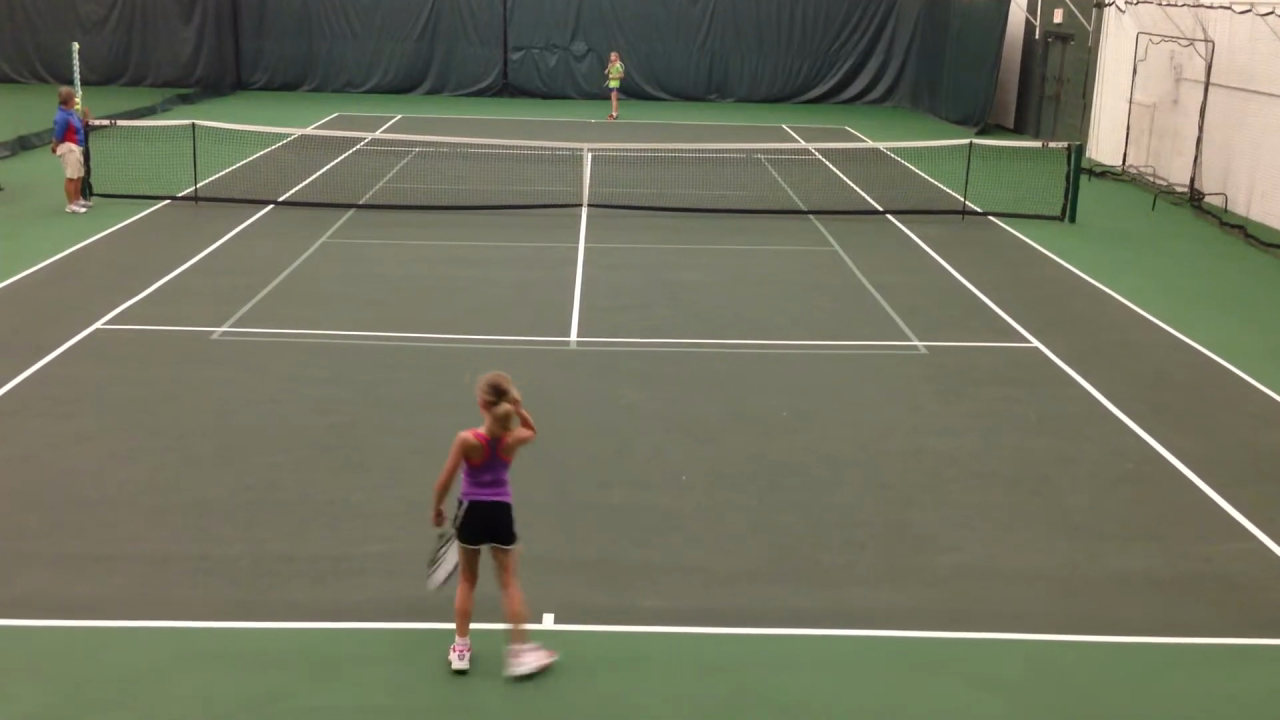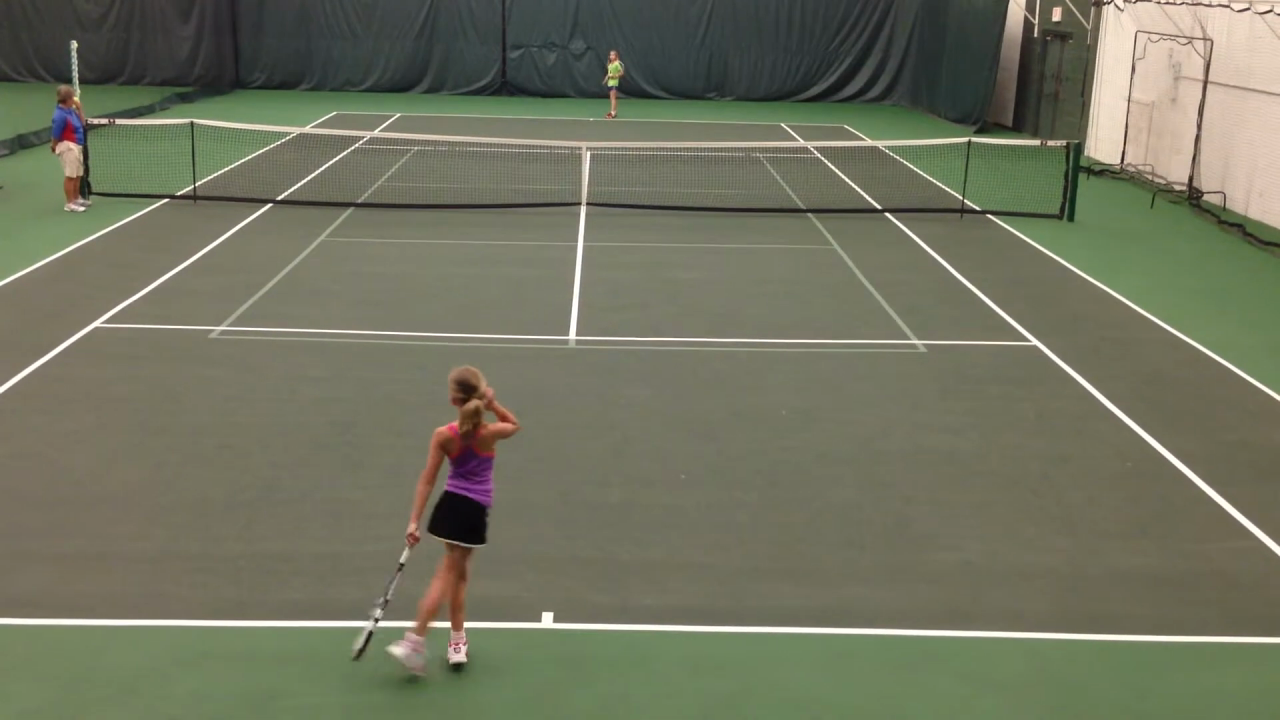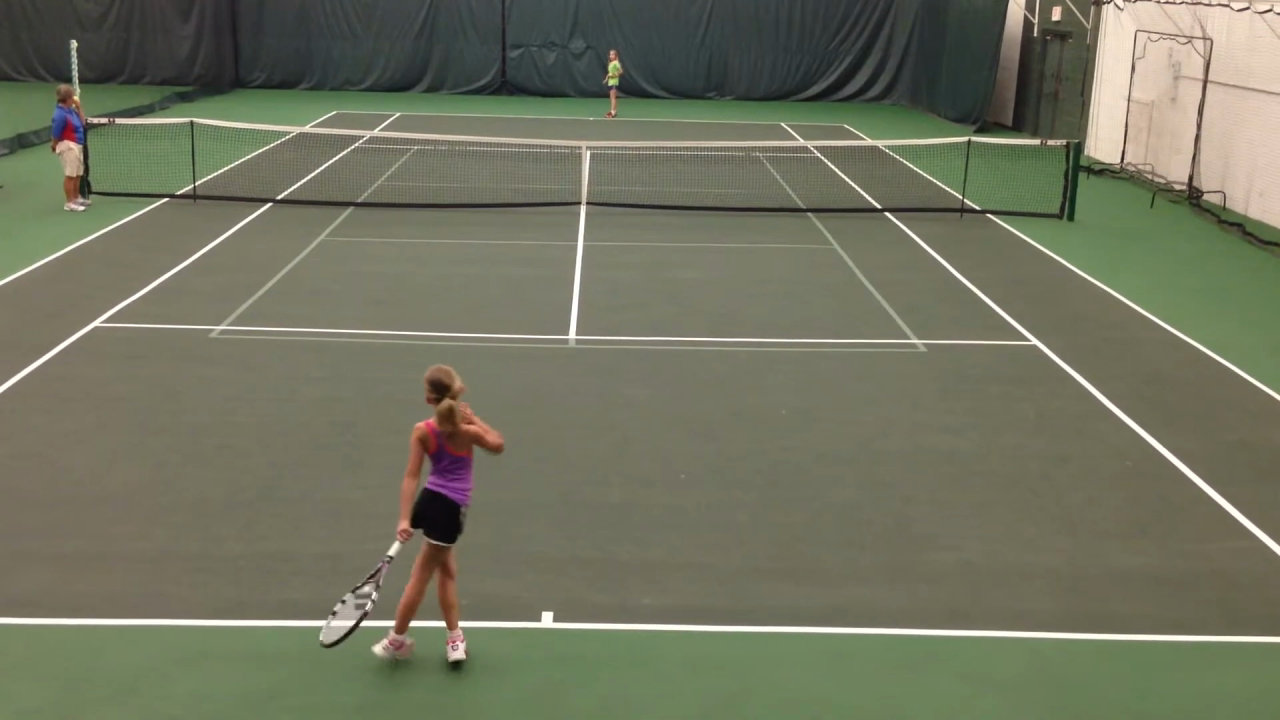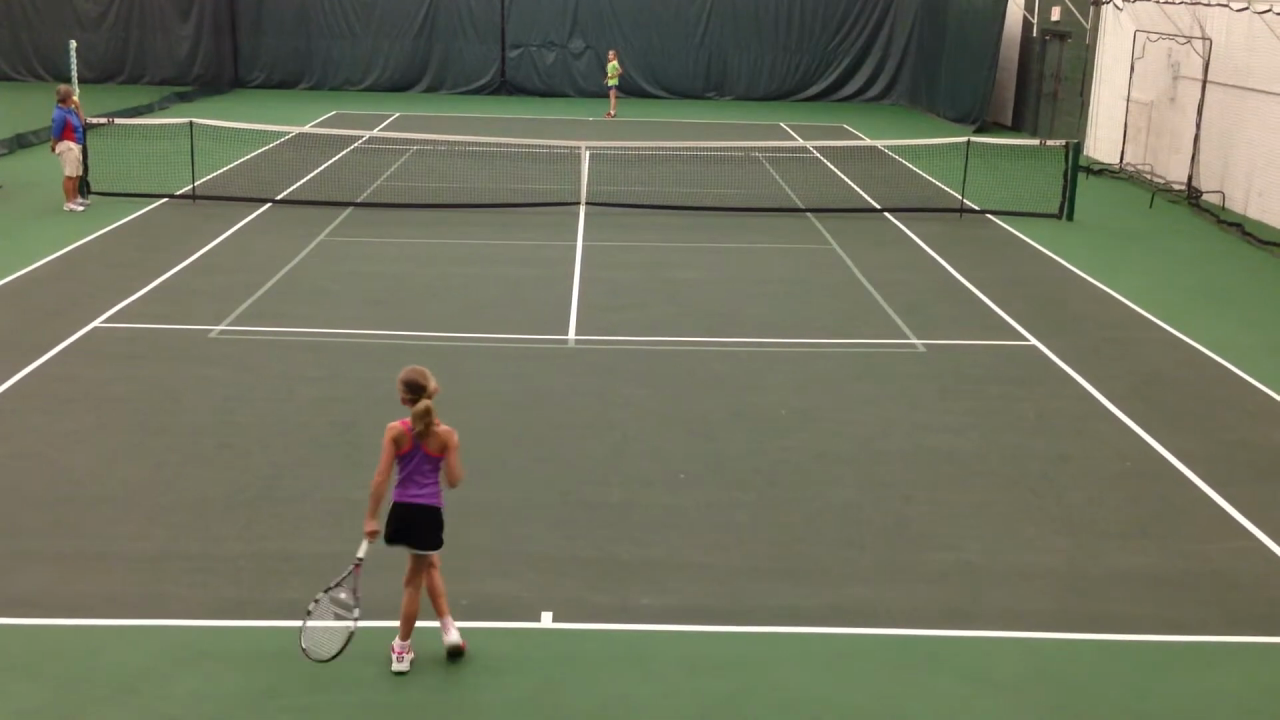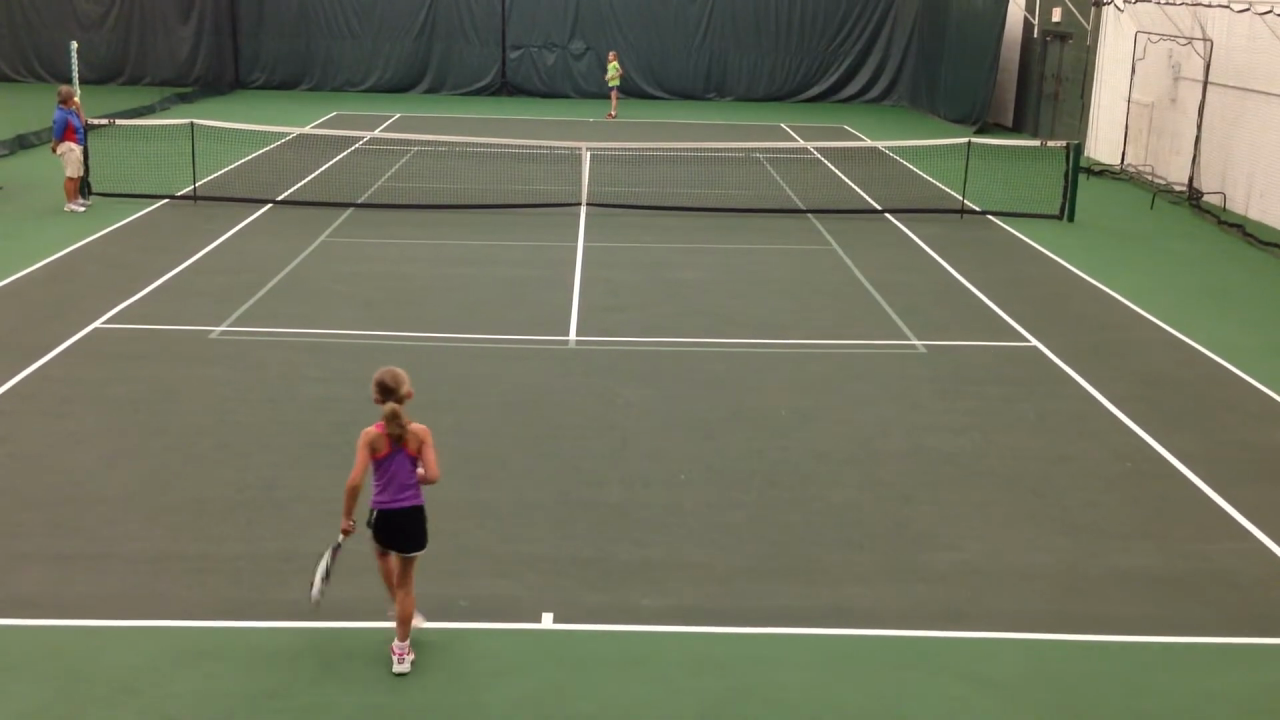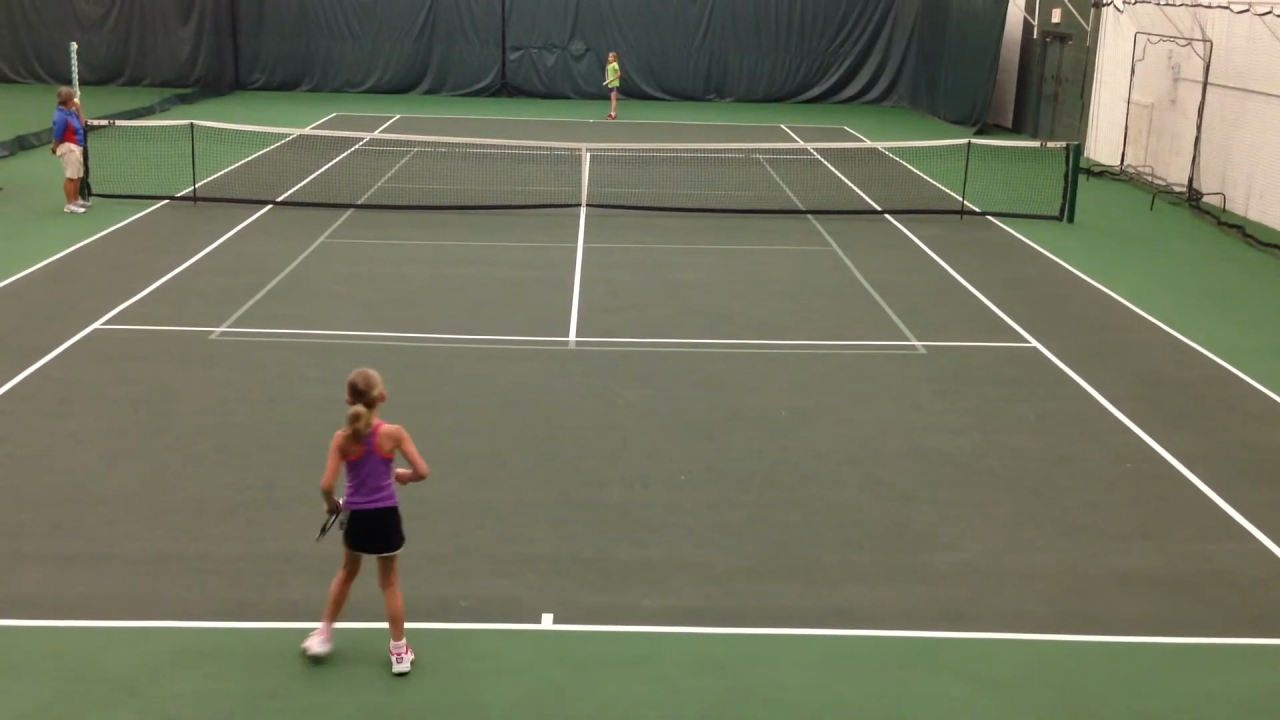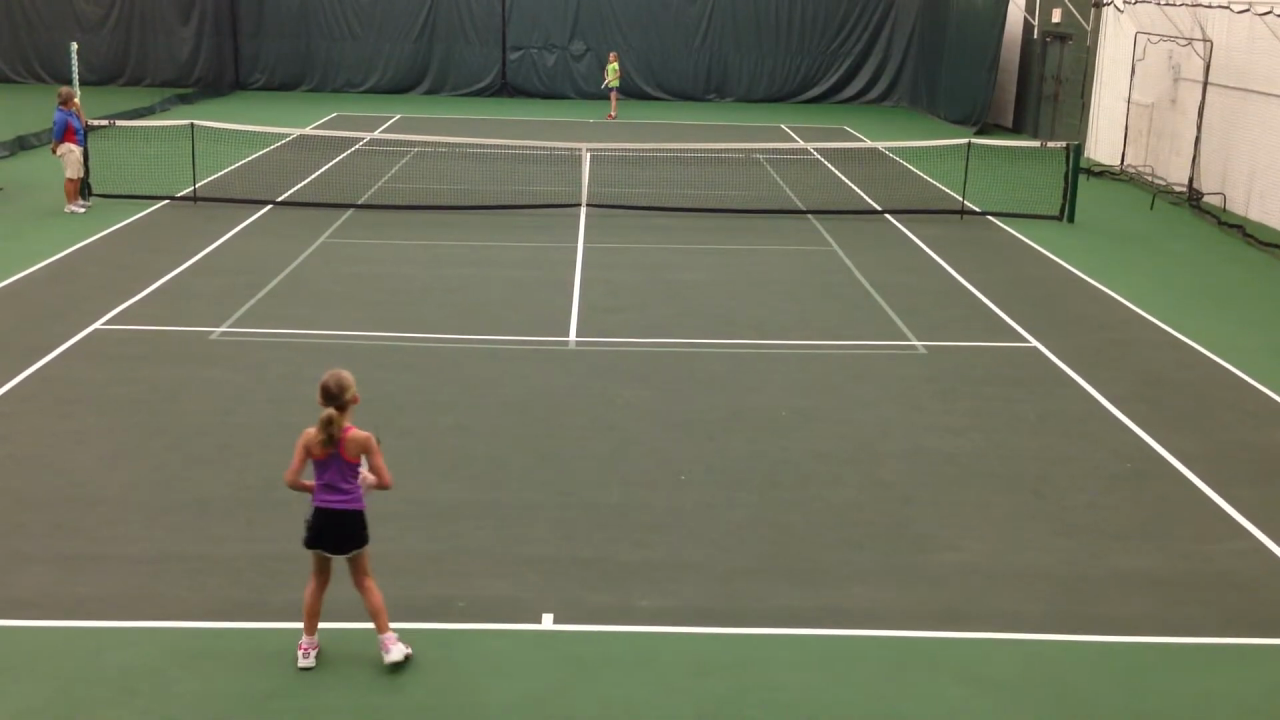
dt=0.2s
person 1, frame 1
left shoulder: (467, 439)
right shoulder: (515, 439)
left elbow: (444, 482)
right elbow: (531, 431)
left wrist: (437, 511)
right wrist: (519, 410)
left hip: (472, 511)
right hip: (501, 513)
left knee: (467, 581)
right knee: (509, 583)
left ankle: (461, 649)
right ankle: (520, 649)
person 1, frame 2
left shoulder: (443, 435)
right shoulder: (490, 431)
left elbow: (426, 480)
right elbow: (514, 425)
left wrist: (414, 521)
right wrist: (493, 406)
left hip: (450, 504)
right hip: (475, 510)
left knee: (458, 572)
right knee: (447, 577)
left ankle: (457, 641)
right ankle: (413, 642)
person 1, frame 3
left shoulder: (421, 430)
right shoulder: (469, 432)
left elbow: (411, 476)
right elbow: (499, 445)
left wrist: (404, 518)
right wrist: (473, 419)
left hip: (428, 501)
right hip: (450, 508)
left knee: (447, 571)
right knee: (422, 573)
left ankle: (455, 640)
right ankle: (397, 640)
person 1, frame 4
left shoulder: (395, 430)
right shoulder: (446, 434)
left elbow: (381, 477)
right elbow: (454, 481)
left wrist: (371, 518)
left hip: (401, 510)
right hip: (428, 512)
left knee: (429, 566)
right knee: (414, 580)
left ankle: (448, 628)
right ankle: (402, 649)
person 1, frame 5
left shoulder: (370, 435)
right shoulder: (419, 432)
left elbow: (354, 482)
right elbow: (432, 476)
left wrist: (347, 516)
right wrist: (414, 476)
left hip: (383, 514)
right hip: (412, 514)
left knee: (383, 554)
right knee: (404, 581)
left ankle: (407, 614)
right ankle: (401, 651)
person 1, frame 6
left shoulder: (341, 438)
right shoulder: (393, 433)
left elbow: (327, 485)
right elbow: (422, 472)
left wrist: (332, 504)
right wrist: (401, 476)
left hip: (357, 517)
right hip: (386, 516)
left knee: (346, 573)
right knee: (389, 582)
left ankle: (322, 635)
right ankle: (400, 651)
person 1, frame 7
left shoulder: (310, 437)
right shoulder: (362, 439)
left elbow: (291, 480)
right elbow: (386, 483)
right wrist: (368, 481)
left hip: (322, 518)
right hip: (351, 519)
left knee: (318, 580)
right knee: (364, 580)
left ankle: (308, 647)
right ankle: (389, 643)
